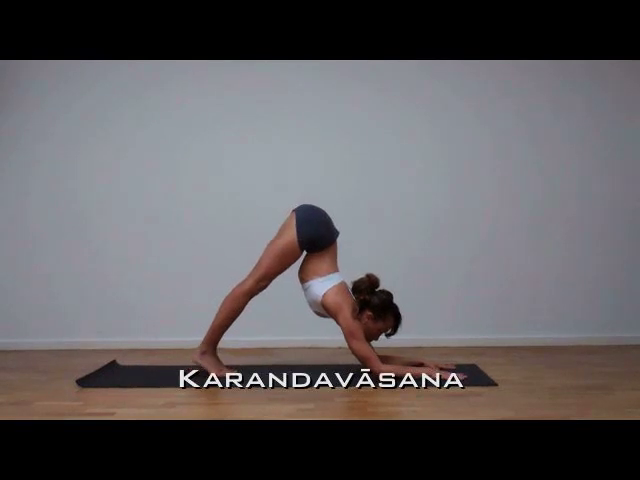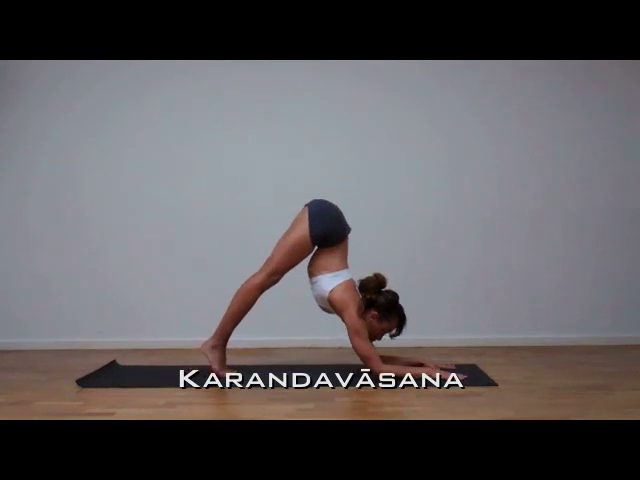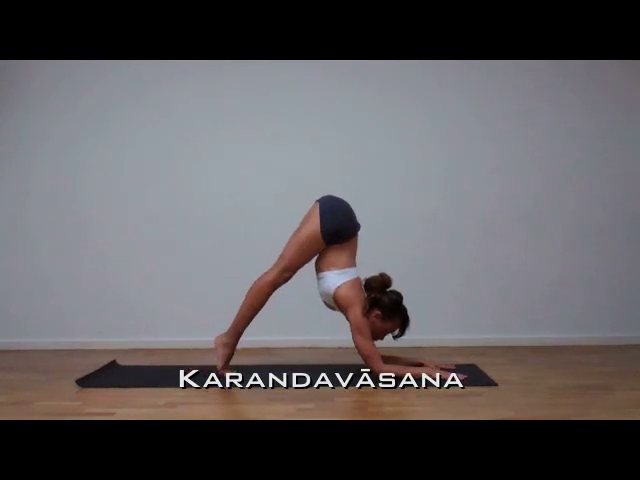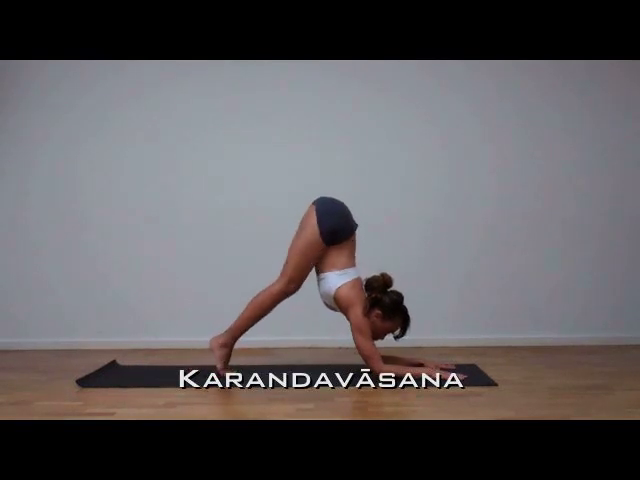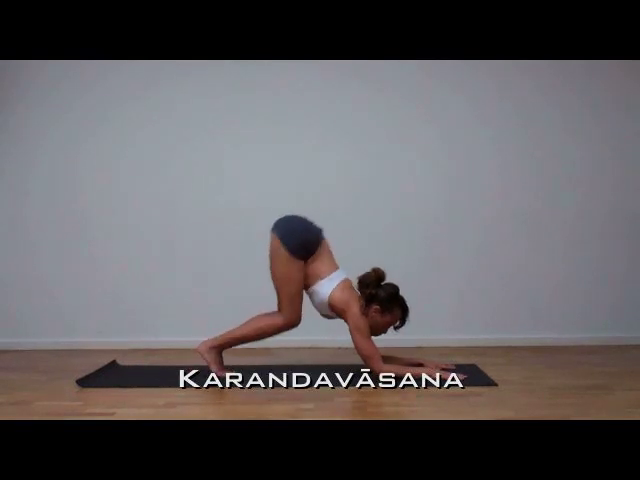
dt=0.2s
person 1, frame 1
left shoulder: (352, 310)
right shoulder: (348, 315)
left elbow: (373, 358)
right elbow: (377, 369)
left wrist: (419, 362)
right wrist: (425, 372)
left hip: (313, 225)
right hip: (309, 223)
left knee: (257, 285)
right knee: (254, 283)
right ankle: (206, 349)
person 1, frame 2
left shoulder: (358, 308)
right shoulder: (353, 312)
left elbow: (374, 357)
right elbow: (377, 368)
left wrist: (419, 362)
right wrist: (425, 371)
left hip: (325, 221)
right hip: (321, 219)
left knee: (269, 278)
right knee: (266, 276)
right ankle: (216, 342)
person 1, frame 3
left shoulder: (362, 305)
right shoulder: (357, 310)
left elbow: (374, 356)
right elbow: (378, 367)
left wrist: (420, 362)
right wrist: (425, 372)
left knee: (280, 276)
right knee: (278, 274)
right ankle: (229, 338)
person 1, frame 4
left shoulder: (362, 303)
right shoulder: (358, 309)
left elbow: (375, 356)
right elbow: (378, 367)
left wrist: (419, 362)
right wrist: (424, 371)
left knee: (287, 286)
right knee: (285, 285)
right ankle: (224, 339)
person 1, frame 5
left shoulder: (358, 303)
right shoulder: (355, 309)
left elbow: (374, 358)
right elbow: (378, 367)
left wrist: (419, 362)
right wrist: (424, 371)
left hip: (296, 234)
right hip: (293, 235)
left knee: (287, 317)
right knee: (289, 317)
right ankle: (214, 345)
